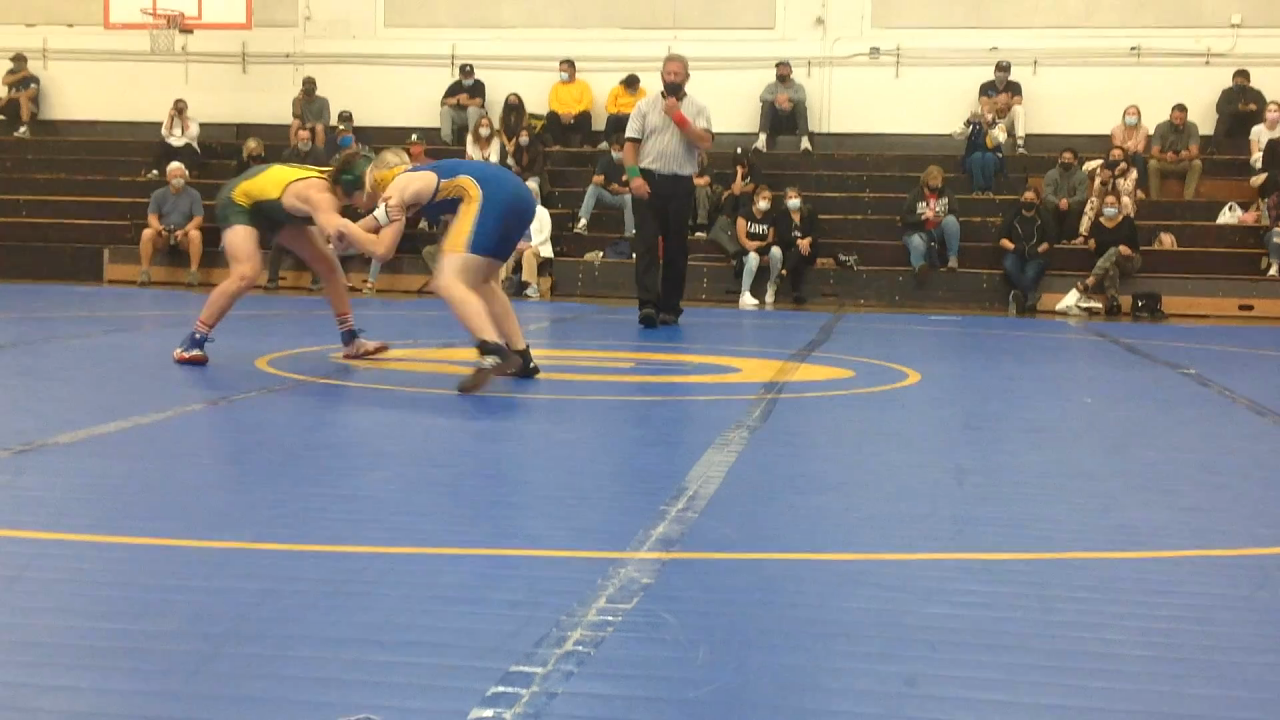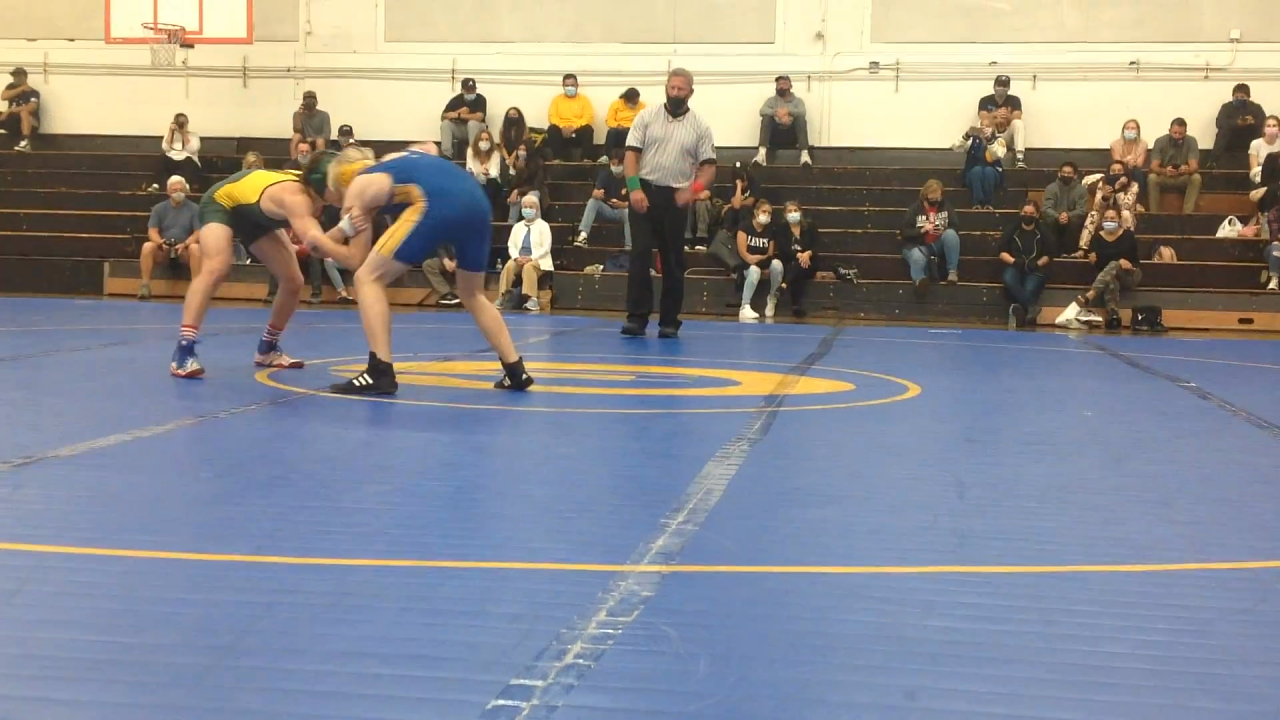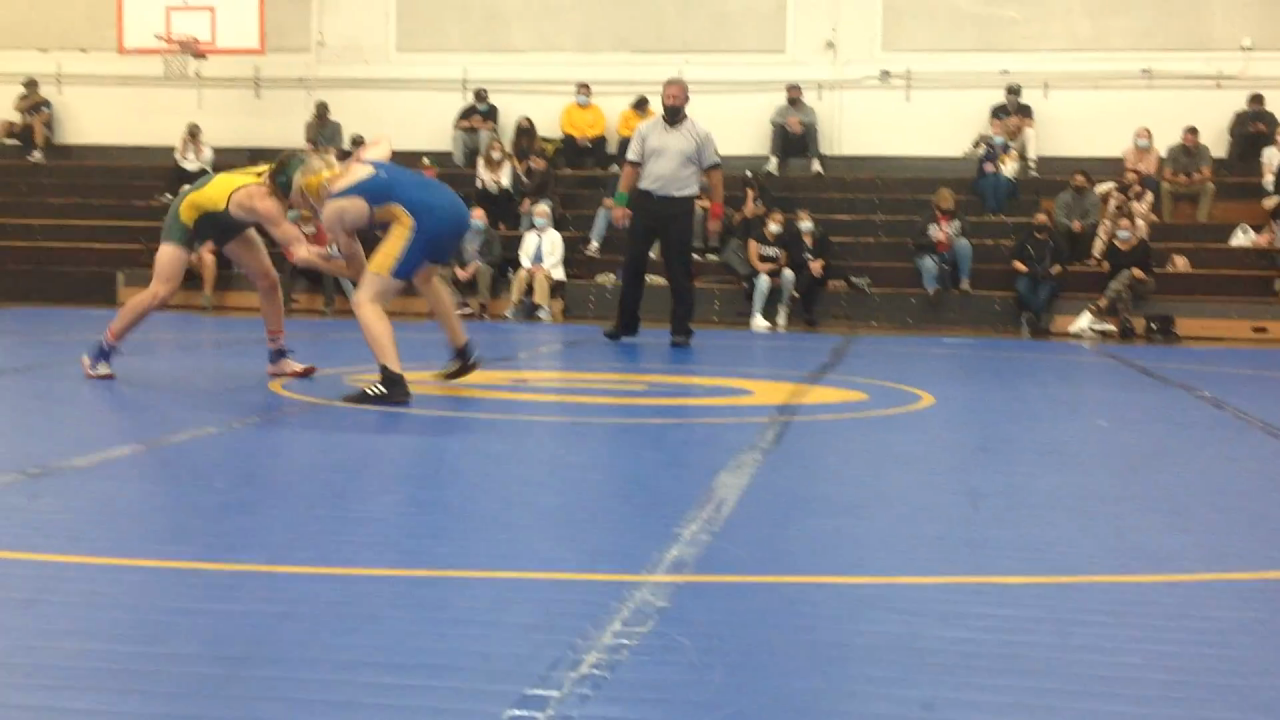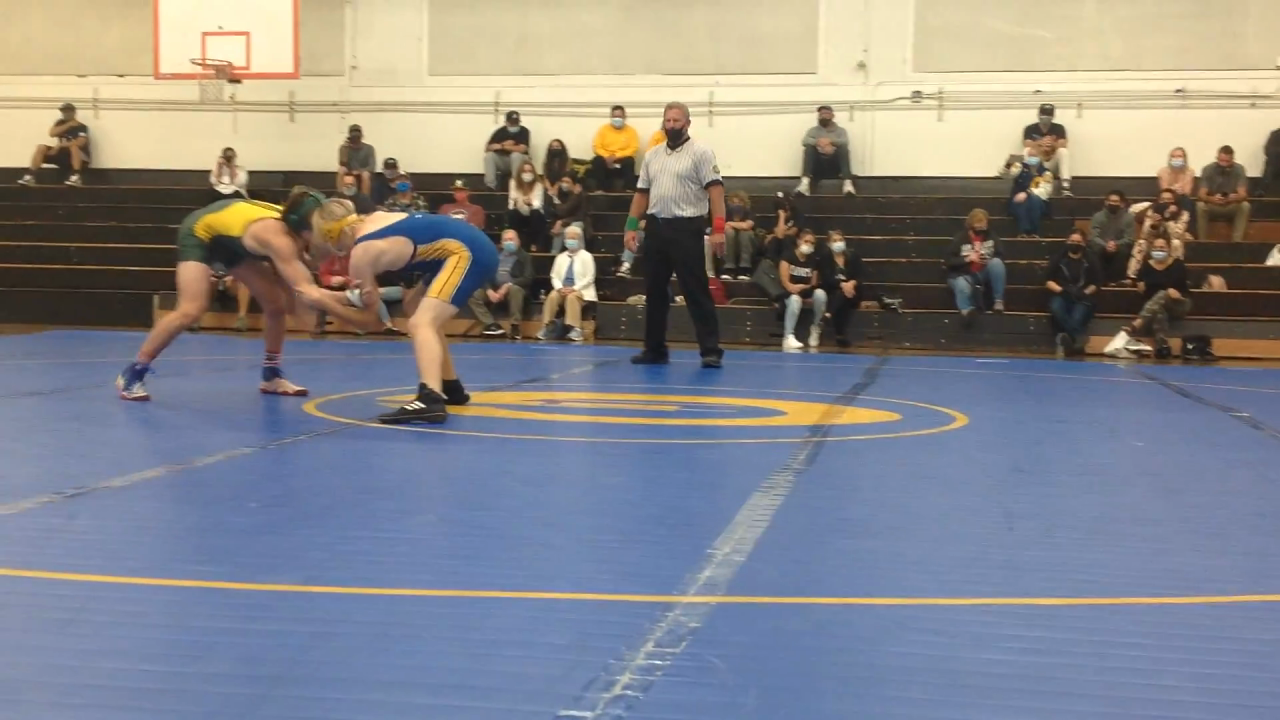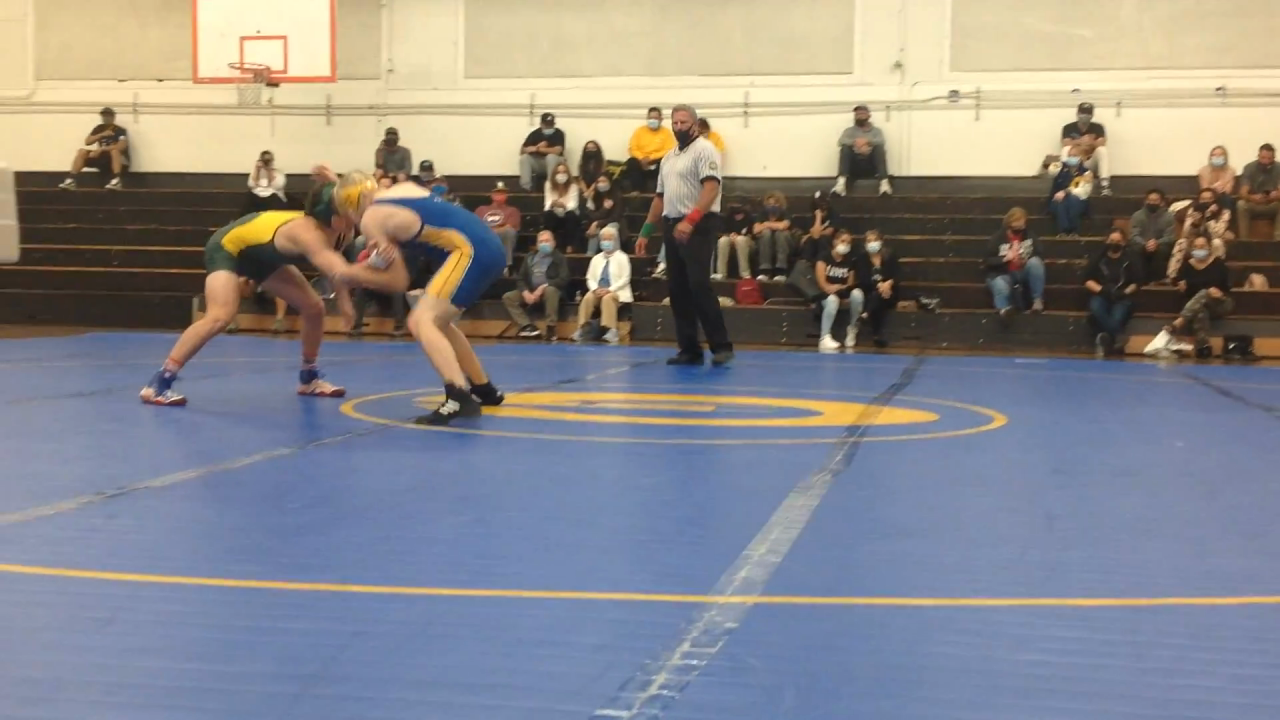
dt=0.3s
person 1, frame 1
left shoulder: (697, 108)
right shoulder: (644, 105)
left elbow: (704, 143)
right elbow: (631, 144)
left wrist: (678, 116)
right wrist: (634, 176)
left hip: (680, 185)
right hip: (648, 181)
left knee: (676, 248)
right knee: (646, 244)
left ankle: (670, 308)
right ankle: (649, 305)
person 1, frame 2
left shoulder: (700, 126)
right shoulder: (647, 116)
left elbow: (708, 168)
right elbow: (632, 153)
left wrist: (692, 190)
right wrist: (634, 188)
left hip: (676, 199)
right hip: (645, 193)
left knee: (673, 261)
right knee: (640, 254)
left ankle: (669, 321)
right ankle: (637, 317)
person 1, frame 3
left shoulder: (699, 134)
right shoulder: (646, 129)
left elbow: (714, 174)
right elbow: (631, 167)
left wrist: (716, 214)
right wrist: (620, 203)
left hip: (679, 207)
right hip: (645, 203)
left knee: (680, 271)
right knee: (633, 263)
left ankle: (681, 330)
right ankle: (626, 322)
person 1, frame 4
left shoulder: (700, 152)
right shoulder: (652, 155)
left elbow: (715, 191)
right elbow: (642, 194)
left wrist: (718, 229)
right wrist: (631, 226)
left hip: (687, 228)
right hip: (656, 228)
left knee: (696, 289)
right knee: (655, 289)
left ankle: (711, 350)
right ankle: (655, 348)
person 1, frame 5
left shoulder: (704, 150)
right shoulder: (668, 158)
left elbow: (711, 189)
right elbow: (660, 198)
left wrist: (690, 221)
right wrist: (645, 232)
left hip: (697, 228)
right hip: (673, 228)
left knee: (698, 285)
right knee: (678, 291)
left ankle: (721, 345)
right ankle: (690, 350)
person 2, frame 1
left shoulder: (395, 189)
right shoulder: (429, 172)
left elbow: (382, 250)
left hip: (489, 195)
right hip: (522, 195)
left knee: (446, 283)
right knee: (481, 281)
left ankle: (494, 353)
right ankle: (522, 357)
person 2, frame 2
left shoulder: (356, 188)
right shoulder: (397, 157)
left elbow: (357, 259)
right elbow: (429, 149)
left wrist: (319, 242)
left hip: (436, 204)
right hip: (476, 199)
left knee: (367, 281)
right knee: (471, 295)
left ankle: (380, 372)
right ankle: (516, 372)
person 2, frame 3
left shoulder: (332, 211)
right shoulder: (364, 163)
left elbow: (357, 270)
right elbow: (382, 144)
left wrist: (314, 260)
left hip: (421, 218)
right hip: (454, 207)
left knee: (366, 301)
right knee: (425, 277)
left ankle: (394, 382)
right ankle: (463, 353)
person 2, frame 4
left shoulder: (360, 254)
right shoulder: (375, 218)
left elbow: (371, 321)
left hip: (467, 252)
right hip: (477, 247)
left knee: (421, 324)
right knee: (416, 311)
left ankle: (429, 399)
right ankle: (451, 388)
person 2, frame 5
left shoulder: (372, 219)
right shoulder: (404, 189)
left elbow: (400, 281)
left hip: (471, 250)
right hip: (490, 247)
left knee: (421, 322)
right knee: (438, 319)
left ankle: (460, 397)
right ankle: (484, 389)
person 3, frame 1
left shoulder: (338, 181)
right shoulder: (322, 195)
right elbow: (339, 229)
left hip: (273, 201)
right hip: (238, 199)
left knee: (328, 265)
right knee: (246, 276)
left ankle: (351, 340)
right ankle: (193, 342)
person 3, frame 2
left shoulder: (314, 190)
right shoulder: (295, 197)
right elbow: (313, 239)
left hip: (258, 212)
right hip: (220, 203)
left knee: (293, 282)
right knee: (215, 270)
left ankle: (267, 350)
right ankle: (183, 352)
person 3, frame 3
left shoulder: (277, 176)
right shoulder: (262, 200)
right elbow: (300, 252)
left hip: (224, 218)
right hip: (189, 214)
left knee: (269, 280)
right knee: (162, 292)
left ankle: (278, 358)
right ankle: (101, 353)
person 3, frame 4
left shoulder: (294, 227)
right shoulder: (278, 237)
right elbow: (309, 292)
left hip: (231, 237)
right hip: (200, 232)
left knee: (277, 303)
right knee: (191, 311)
left ankle: (271, 376)
right ankle: (133, 374)
person 3, frame 5
left shoulder: (338, 232)
right shoulder: (308, 233)
right elbow: (341, 273)
left wrist: (343, 298)
left hip: (259, 256)
right hip: (227, 247)
left knee: (314, 309)
right knee: (220, 317)
left ankle: (309, 379)
right ankle: (159, 384)
